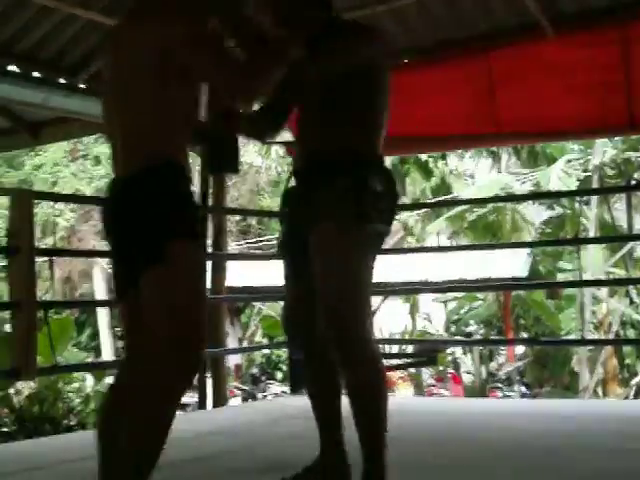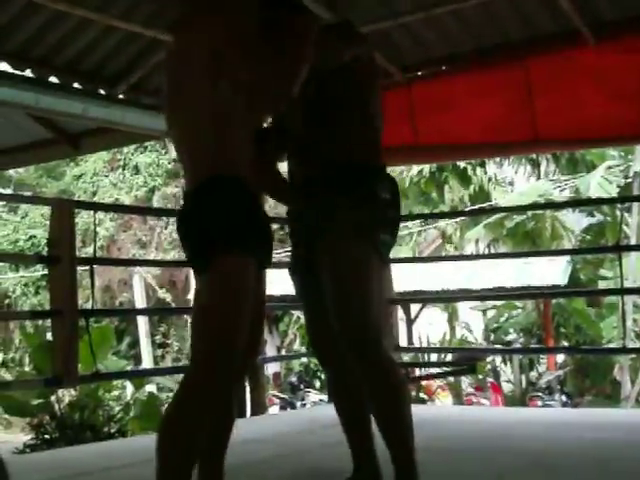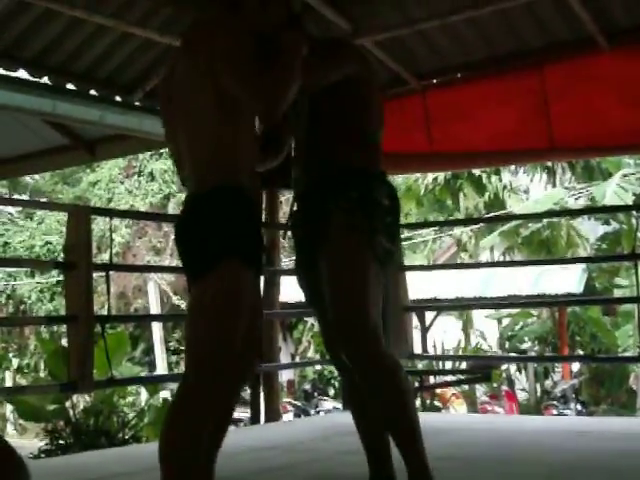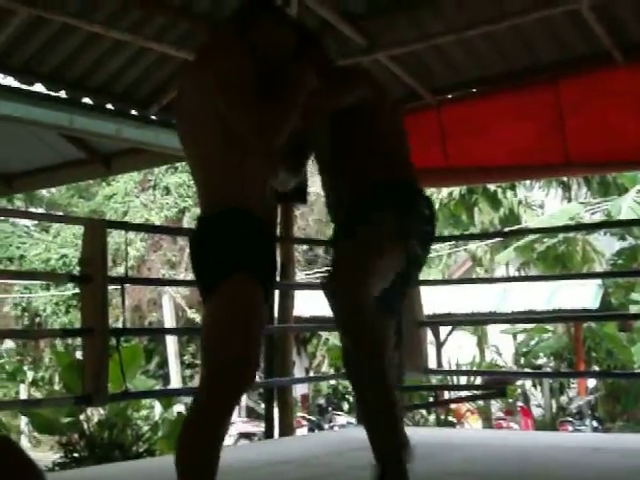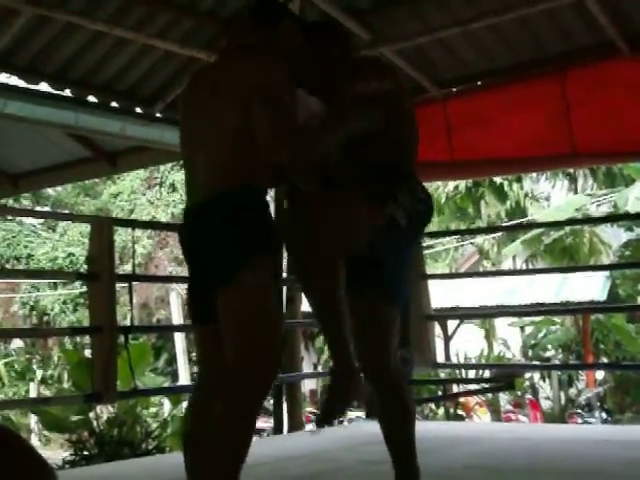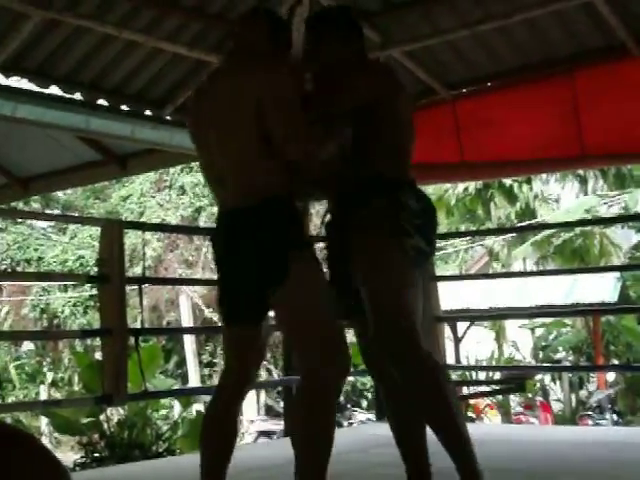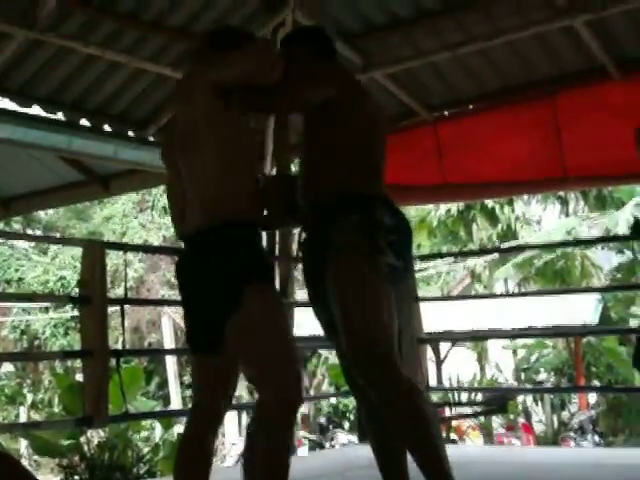
dt=0.4s
person 1, frame 1
left shoulder: (125, 40)
right elbow: (237, 87)
left hip: (129, 202)
right hip: (157, 198)
left knee: (143, 364)
right knee: (179, 358)
person 1, frame 2
left shoulder: (192, 55)
right elbow: (278, 87)
left hip: (231, 213)
right hip: (223, 210)
left knee: (237, 359)
right knee: (214, 368)
person 1, frame 3
left shoulder: (180, 71)
right elbow: (269, 103)
right wrist: (293, 51)
left hip: (214, 218)
right hip: (222, 218)
left knee: (239, 360)
right knee: (209, 371)
person 1, frame 4
left shoulder: (195, 89)
right shoulder: (223, 55)
right elbow: (265, 135)
right wrist: (300, 83)
left hip: (236, 237)
right hip: (234, 237)
left knee: (230, 381)
right knee: (224, 383)
person 1, frame 5
left shoulder: (198, 82)
right shoulder: (262, 63)
right elbow: (284, 153)
right wrist: (332, 130)
left hip: (200, 226)
right hip: (236, 219)
left knee: (214, 377)
right knee: (255, 367)
person 1, frame 6
left shoulder: (202, 98)
right shoulder: (267, 72)
right elbow: (300, 154)
left hip: (230, 234)
right hip: (268, 226)
left knee: (237, 374)
right knee: (328, 359)
person 1, frame 7
left shoulder: (177, 133)
right shoulder: (199, 80)
right elbow: (265, 59)
left hip: (197, 260)
right hip: (229, 252)
left knee: (209, 405)
right knee: (282, 391)
person 2, frame 1
left shoulder: (361, 38)
right shoulder: (305, 60)
left elbow: (299, 79)
right elbow: (267, 125)
right wrist: (229, 116)
left hip: (353, 191)
right hip: (311, 194)
left knee: (344, 329)
right knee: (301, 325)
person 2, frame 2
left shoulder: (345, 43)
right shoulder: (294, 83)
right elbow: (264, 149)
left hip: (356, 201)
right hip: (310, 212)
left knee: (361, 341)
right knee: (327, 344)
person 2, frame 3
left shoulder: (340, 55)
right shoulder: (306, 98)
left hip: (355, 205)
right hip: (318, 216)
left knee: (359, 343)
right knee: (344, 350)
person 2, frame 4
left shoulder: (351, 81)
right shoulder: (329, 119)
left elbow: (305, 108)
right elbow: (284, 170)
left hip: (393, 215)
right hip: (356, 230)
left knee: (344, 289)
right knee: (361, 365)
person 2, frame 5
left shoulder: (375, 72)
right shoulder: (348, 113)
left elbow: (332, 89)
left hip: (390, 202)
right hip: (368, 236)
right knee: (379, 358)
person 2, frame 6
left shoulder: (369, 73)
right shoulder: (355, 107)
left elbow: (312, 119)
left hip: (387, 216)
right hip: (355, 227)
left knee: (397, 346)
right knee: (382, 363)
person 2, frame 7
left shoulder: (334, 80)
right shoulder: (332, 122)
left elbow: (262, 99)
left hip: (359, 235)
right hip: (338, 243)
left knee: (376, 368)
right knee: (366, 384)
